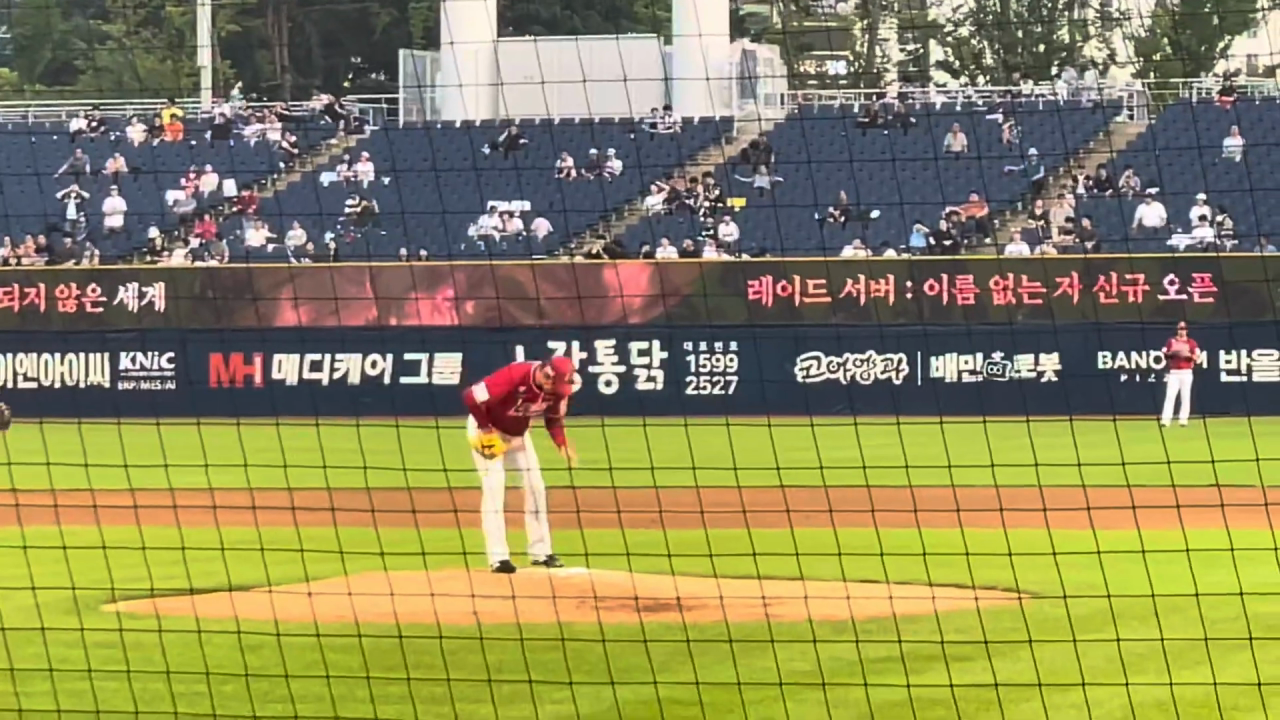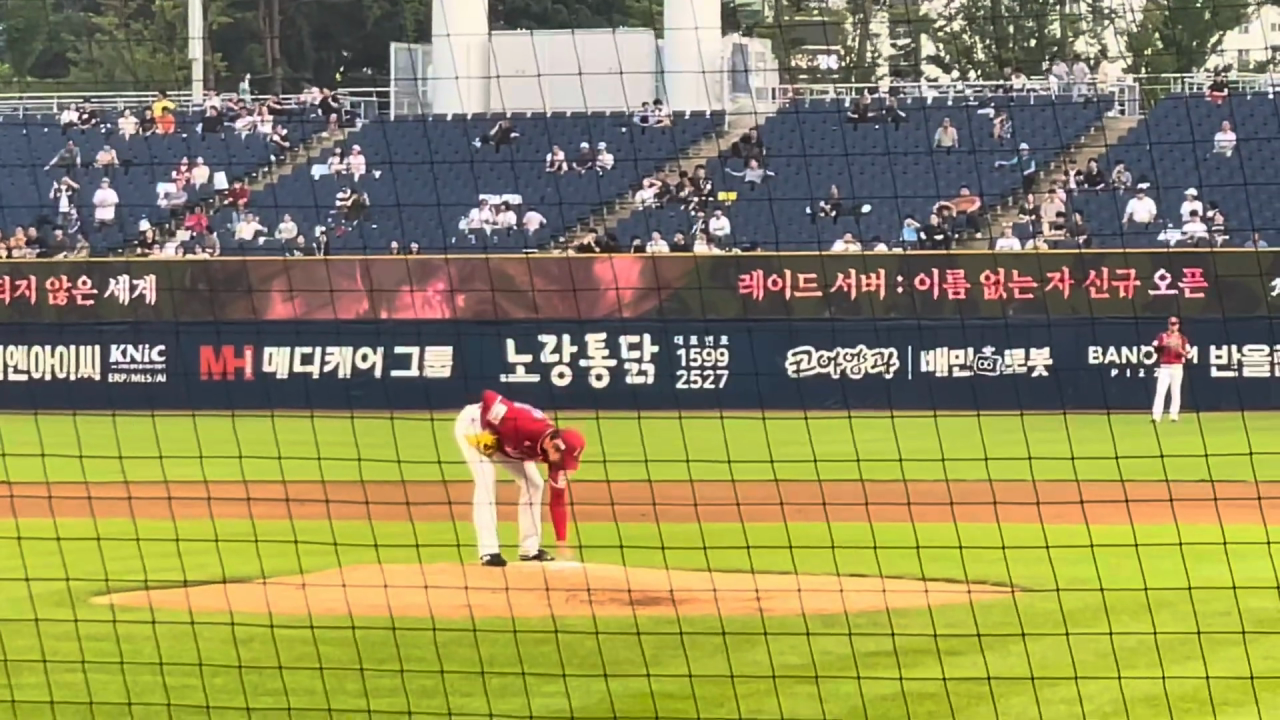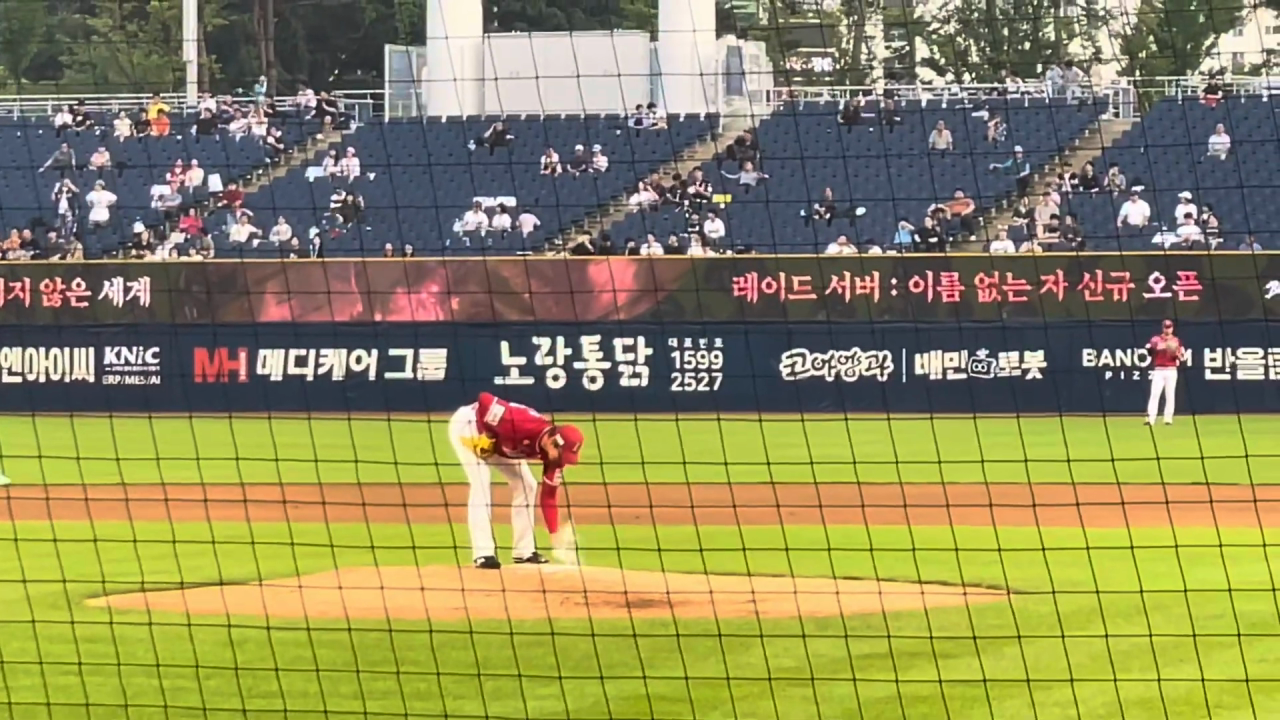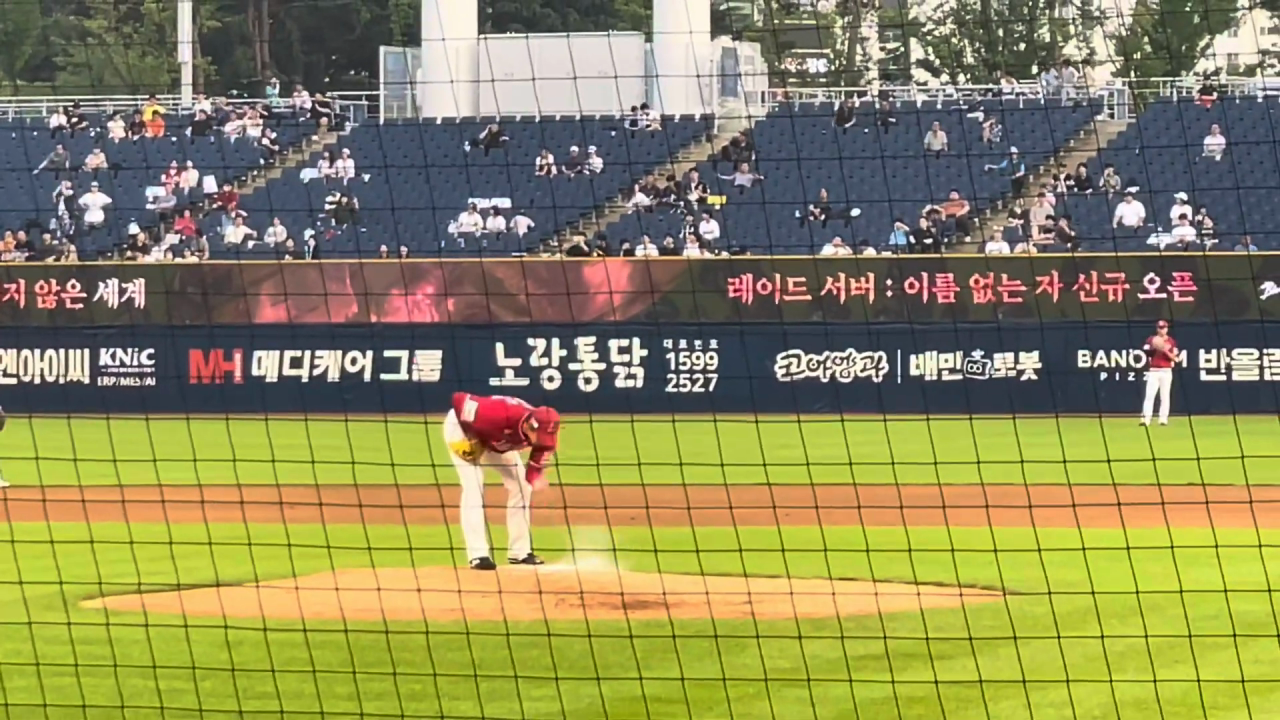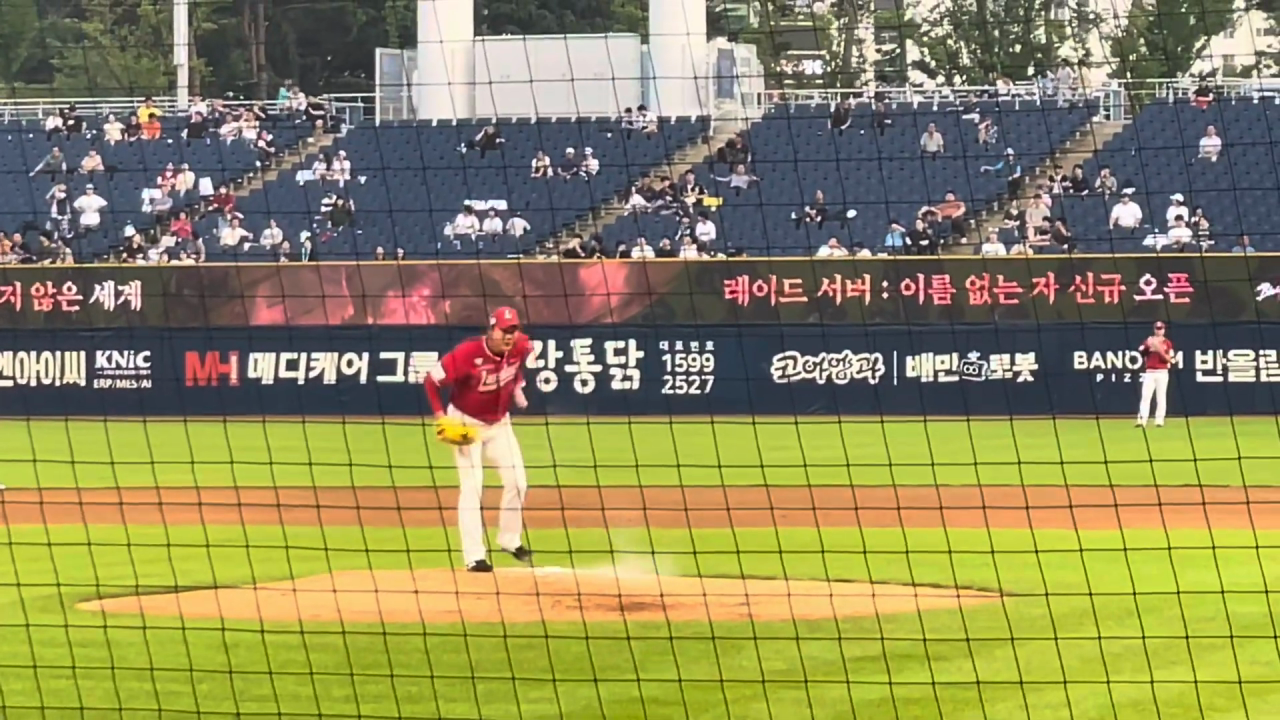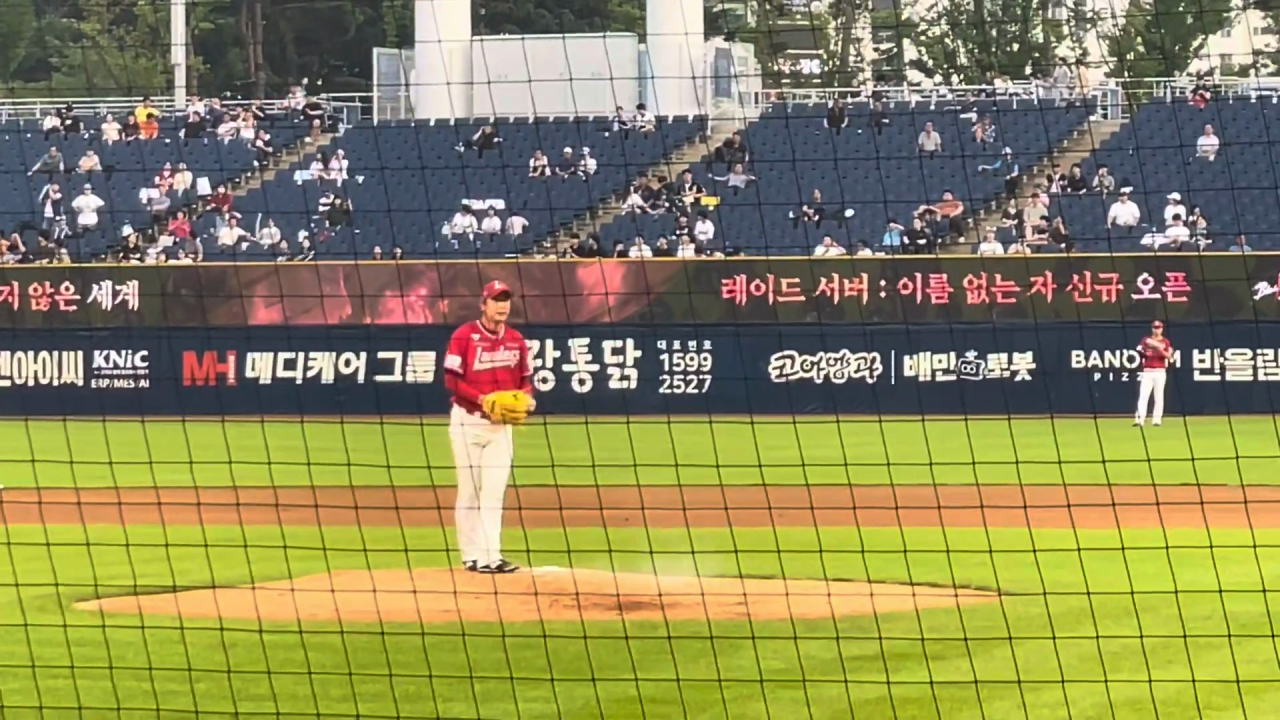
dt=0.5s
person 1, frame 1
left shoulder: (558, 388)
right shoulder: (514, 377)
left elbow: (554, 420)
right elbow: (470, 395)
left wrist: (563, 444)
right wrist: (485, 428)
left hip: (518, 433)
right hip: (486, 429)
left knee: (536, 486)
right knee: (494, 487)
left ankle: (540, 552)
right ankle: (498, 557)
person 1, frame 2
left shoulder: (558, 451)
right shoulder: (524, 426)
left elbow: (558, 497)
right elbow: (488, 397)
left wrist: (562, 541)
right wrist: (488, 433)
left hip: (504, 438)
right hip: (473, 424)
left knee: (534, 484)
right knee: (486, 484)
left ankle: (530, 548)
right ankle: (489, 552)
person 1, frame 3
left shoulder: (553, 454)
right shoulder: (523, 427)
left elbow: (549, 494)
right elbow: (484, 399)
left wrist: (556, 533)
right wrist: (484, 435)
left hip: (499, 438)
right hip: (467, 424)
left knee: (527, 486)
right knee: (481, 485)
left ankle: (524, 551)
right ankle: (483, 554)
person 1, frame 4
left shoulder: (543, 433)
right shoulder: (501, 415)
left elbow: (535, 468)
right elbow: (458, 399)
left wrist: (536, 480)
right wrist: (468, 437)
left hip: (493, 439)
right hip: (462, 428)
left knee: (520, 488)
right knee: (473, 487)
left ankle: (520, 552)
right ankle: (478, 555)
person 1, frame 5
left shoulder: (521, 345)
right shoulder: (466, 354)
right elbow: (432, 381)
left wrist: (518, 388)
right wrist: (441, 416)
left hip: (499, 422)
right hip: (466, 424)
left knee: (517, 482)
right knee: (472, 488)
left ankle: (510, 541)
right ankle: (474, 556)
person 1, frame 6
left shoulder: (517, 340)
right shoulder: (464, 335)
left elbow: (525, 380)
right elbow: (451, 380)
left wrist: (526, 397)
right wrist: (482, 399)
left hip: (501, 424)
right hip: (467, 422)
left knee: (494, 490)
right knee: (469, 490)
left ankle: (489, 557)
right ankle: (471, 556)
